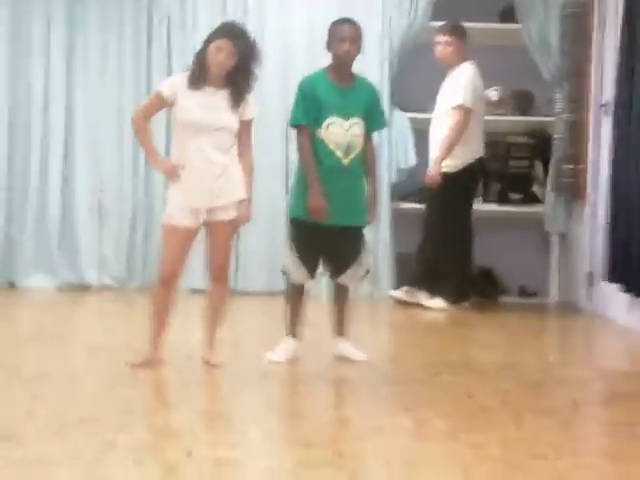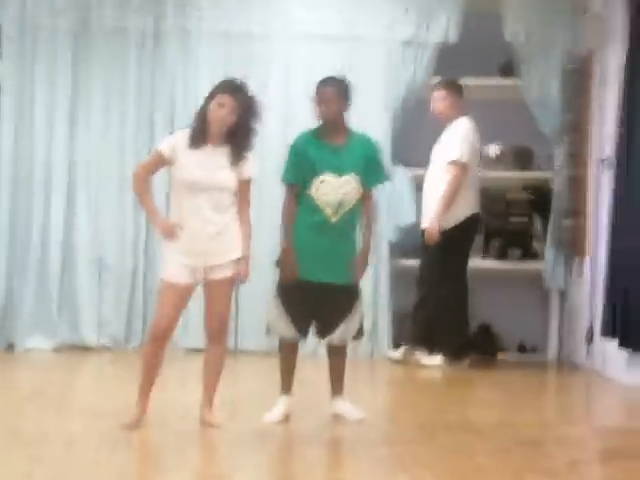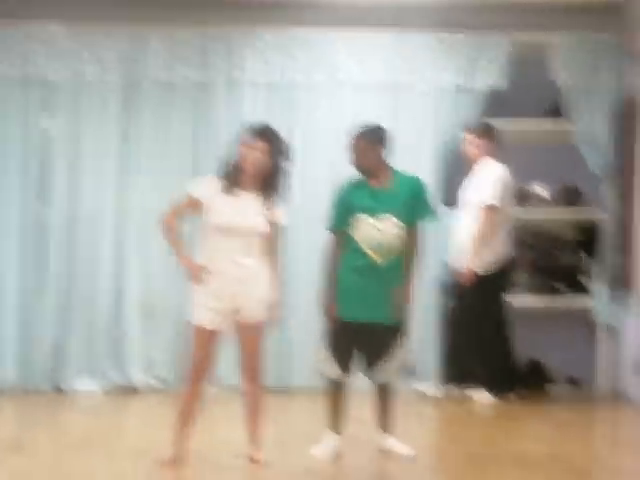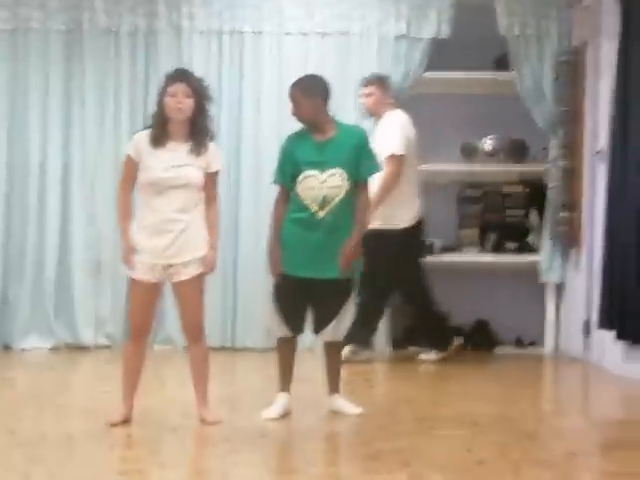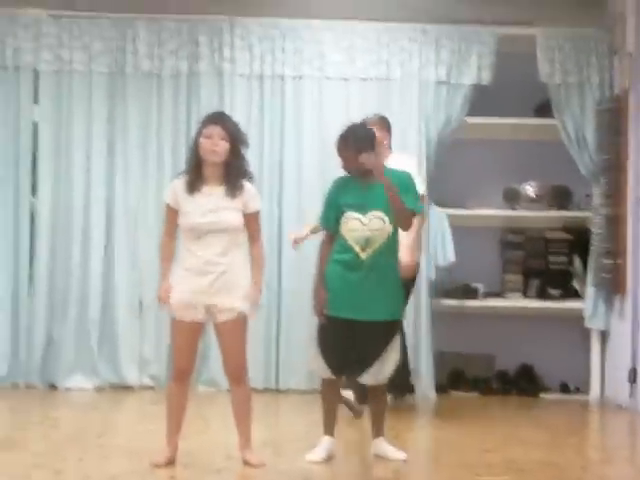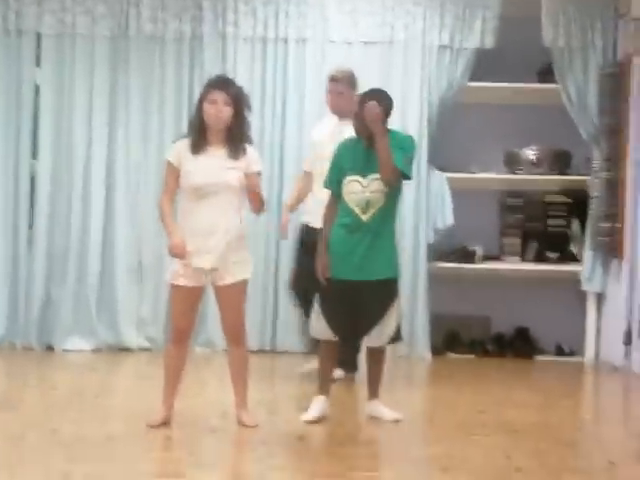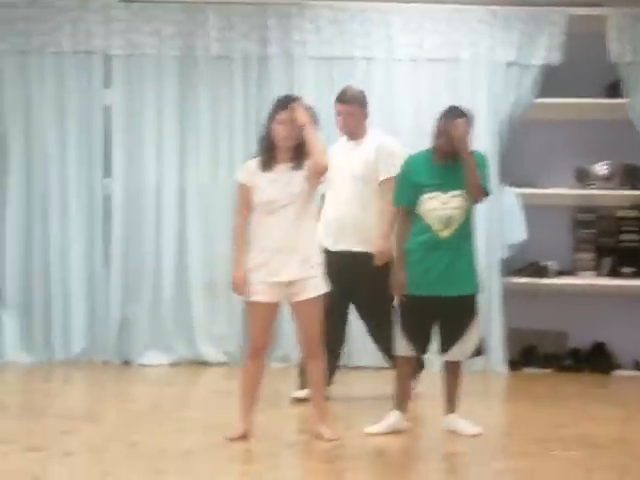
dt=0.4s
person 1, frame 1
left shoulder: (240, 98)
right shoulder: (179, 85)
left elbow: (245, 152)
right elbow: (140, 119)
left wrist: (247, 198)
right wrist: (158, 161)
left hip: (226, 195)
right hip: (186, 193)
left knee: (219, 274)
right knee: (168, 273)
left ankle: (209, 346)
right ankle: (154, 348)
person 1, frame 2
left shoulder: (240, 157)
right shoulder: (179, 143)
left elbow: (243, 210)
right elbow: (140, 177)
left wrist: (245, 255)
right wrist: (156, 220)
left hip: (223, 253)
right hip: (183, 251)
left knee: (217, 334)
right knee: (160, 331)
left ankle: (207, 407)
right ankle: (140, 407)
person 1, frame 3
left shoulder: (269, 202)
right shoulder: (211, 188)
left elbow: (270, 253)
right elbow: (169, 220)
left wrist: (274, 296)
right wrist: (187, 261)
left hip: (252, 294)
right hip: (211, 293)
left knee: (252, 372)
right knee: (197, 373)
left ankle: (254, 444)
right ankle: (178, 445)
person 1, frame 4
left shoulder: (207, 150)
right shoulder: (143, 142)
left elbow: (211, 203)
right elbow: (125, 191)
left wrist: (212, 246)
right wrist: (124, 235)
left hip: (189, 250)
right hip: (146, 248)
left knee: (195, 331)
right knee: (137, 331)
left ankle: (202, 404)
right ankle: (127, 406)
person 1, frame 5
left shoulder: (245, 192)
right shoulder: (180, 188)
left elbow: (255, 242)
right elbow: (169, 238)
left wrist: (257, 285)
right wrist: (164, 280)
left hip: (230, 292)
right hip: (187, 290)
left knee: (237, 372)
right knee: (180, 372)
left ankle: (245, 446)
right ankle: (171, 447)
person 1, frame 6
left shoulder: (245, 153)
right shoulder: (182, 150)
left elbow: (257, 205)
right elbow: (166, 198)
left wrist: (254, 192)
right wrist: (173, 233)
left hip: (231, 254)
right hip: (190, 252)
left knee: (236, 334)
right knee: (179, 333)
left ankle: (241, 406)
right ankle: (167, 407)
person 1, frame 7
left shoulder: (308, 168)
right shoulder: (252, 170)
left elbow: (322, 163)
right elbow: (241, 220)
left wrist: (306, 119)
right wrist: (238, 265)
left hip: (304, 268)
right hip: (263, 269)
left knee: (313, 347)
right knee: (256, 348)
left ankle: (321, 420)
right ankle: (245, 421)
person 2, frame 1
left shoulder: (367, 91)
right shoulder: (311, 86)
left elbow: (368, 143)
right elbow: (303, 140)
left wrist: (373, 189)
right wrist: (313, 189)
left hip: (350, 199)
right hip: (315, 197)
left knee: (344, 273)
right knee: (299, 272)
left ankle: (341, 338)
right ankle: (290, 337)
person 2, frame 2
left shoulder: (365, 147)
right shoulder: (303, 145)
left elbow: (367, 200)
right elbow: (291, 199)
left wrist: (366, 246)
right wrist: (286, 248)
left hip: (341, 258)
right hip: (303, 256)
left knee: (338, 332)
right knee: (290, 330)
left ankle: (338, 398)
right ankle: (284, 398)
person 2, frame 3
left shoulder: (410, 187)
right shoulder: (349, 193)
left elbow: (413, 240)
right elbow: (337, 244)
left wrist: (405, 286)
right wrist: (329, 290)
left hip: (387, 296)
right hip: (348, 297)
left knee: (384, 369)
right knee: (336, 368)
left ankle: (385, 433)
right ankle: (333, 433)
person 2, frame 4
left shoulder: (355, 138)
right shoulder: (293, 144)
left elbow: (364, 193)
right elbow: (283, 198)
left wrist: (356, 238)
right wrist: (274, 245)
left hip: (336, 254)
right hip: (295, 253)
left knee: (333, 329)
right knee: (286, 326)
left ankle: (335, 394)
right ankle: (283, 395)
person 2, frame 5
left shoulder: (399, 180)
right shoulder: (339, 187)
left elbow: (407, 223)
right elbow: (329, 239)
left wrist: (382, 176)
right wrist: (319, 285)
left hip: (380, 297)
right hip: (338, 296)
left knee: (377, 373)
right knee: (331, 369)
left ankle: (379, 439)
right ankle: (327, 438)
person 2, frame 6
left shoulder: (402, 143)
right shoulder: (345, 149)
left elbow: (390, 178)
right elbow: (333, 202)
left wrist: (378, 131)
right wrist: (322, 249)
left hip: (379, 260)
right hip: (341, 256)
left knee: (377, 334)
right knee: (329, 330)
left ankle: (373, 400)
right ankle: (321, 398)
person 2, frame 7
left shoulder: (474, 161)
right shoulder: (414, 164)
left elbow: (477, 196)
right elbow: (403, 218)
left wrist: (464, 149)
right wrist: (398, 266)
left hip: (458, 275)
right hip: (417, 273)
left knee: (456, 347)
right knee: (407, 345)
left ankle: (452, 414)
right ankle: (399, 413)
person 3, frame 1
left shoulder: (466, 74)
right shoulder: (455, 75)
left elbow: (461, 120)
left wrist: (439, 162)
left hip: (458, 167)
right hip: (449, 166)
left knee: (451, 229)
right knee: (436, 227)
left ankle: (454, 293)
right ankle: (425, 286)
person 3, frame 2
left shoulder: (462, 129)
right shoulder: (451, 130)
left elbow: (457, 175)
left wrist: (437, 219)
left hip: (452, 223)
right hip: (442, 223)
left knee: (447, 286)
right knee: (431, 286)
left ankle: (451, 349)
right ankle: (420, 344)
person 3, frame 3
left shoulder: (492, 173)
right shoulder: (480, 173)
left elbow: (488, 218)
left wrist: (468, 260)
right wrist: (463, 260)
left hip: (484, 265)
right hip: (472, 264)
left knee: (485, 325)
right knee: (461, 322)
left ankle: (498, 384)
right ankle: (458, 377)
person 3, frame 4
left shoulder: (395, 123)
right shoulder: (384, 126)
left elbow: (393, 171)
left wrist: (368, 208)
right wrist: (369, 212)
left hip: (397, 222)
right hip: (380, 222)
left knee: (410, 284)
right knee: (372, 284)
left ankle: (441, 338)
right ankle: (359, 343)
person 3, frame 5
left shoulder: (403, 168)
left elbow: (417, 212)
left wrist: (411, 252)
right wrist: (310, 229)
left hip: (398, 262)
left ankle: (359, 391)
right ankle: (401, 388)
person 3, frame 6
right shoulder: (322, 128)
right elbow: (308, 174)
right wrist: (289, 208)
right hip: (314, 224)
right knee: (302, 286)
left ankle: (346, 361)
person 3, frame 7
left shoulder: (382, 146)
right shoulder: (334, 149)
left elbow: (389, 196)
left wrist: (385, 240)
right wrist: (317, 230)
left hip: (365, 250)
right hip: (329, 247)
left knee: (380, 315)
right knee: (325, 318)
